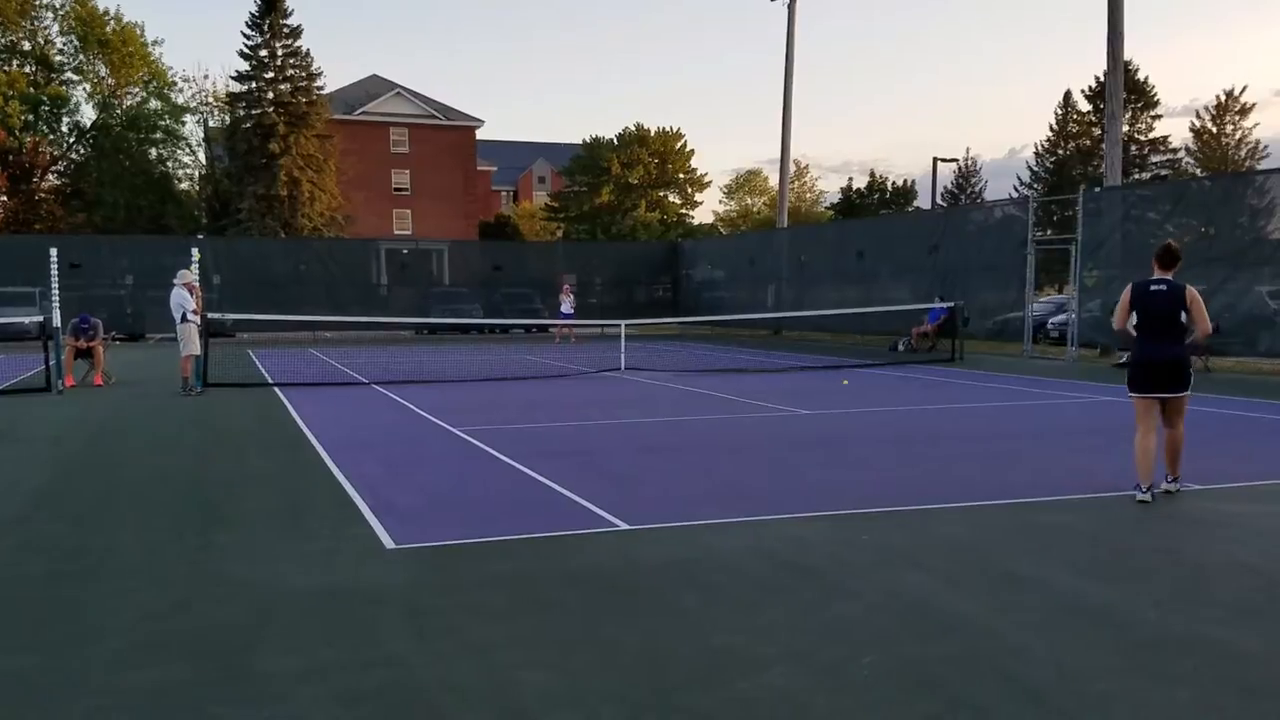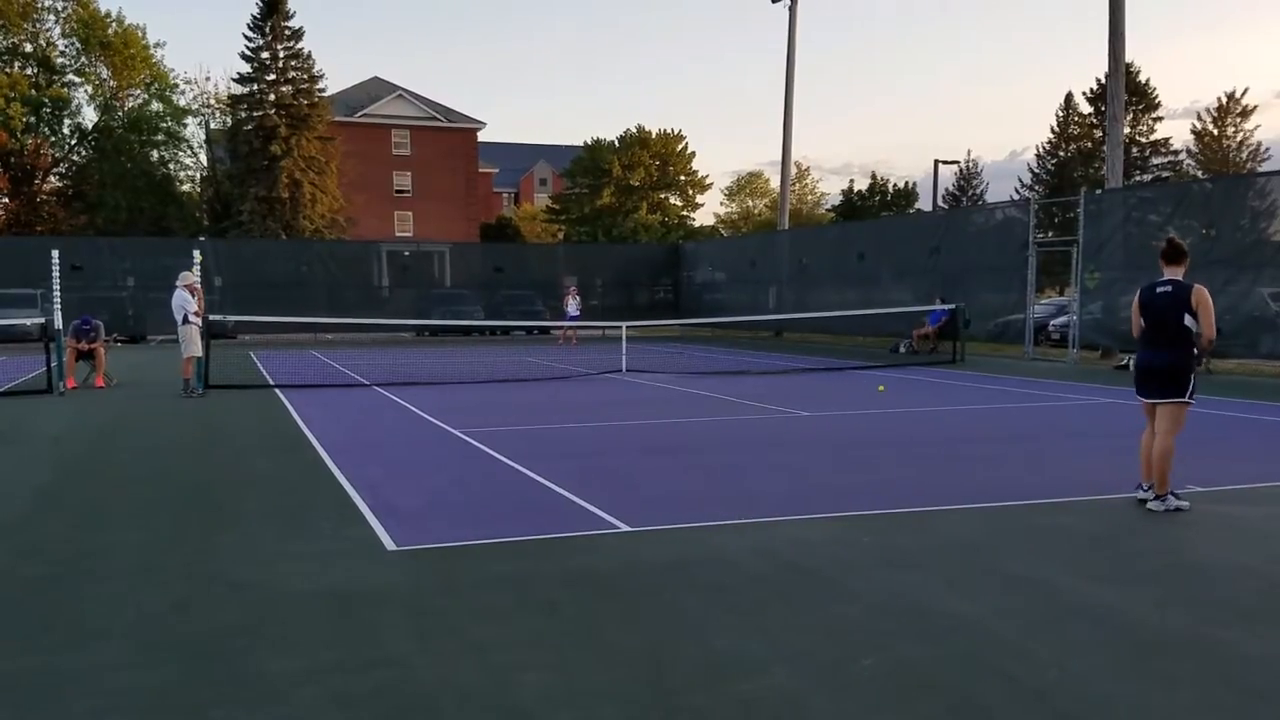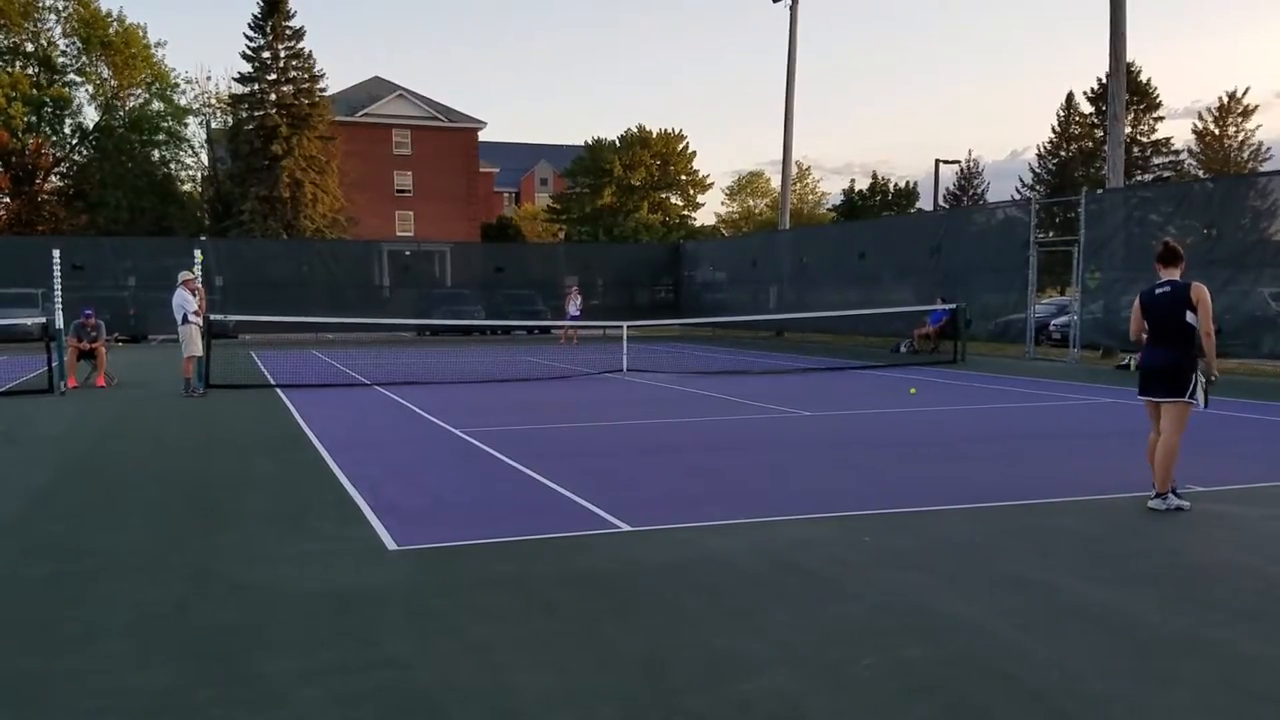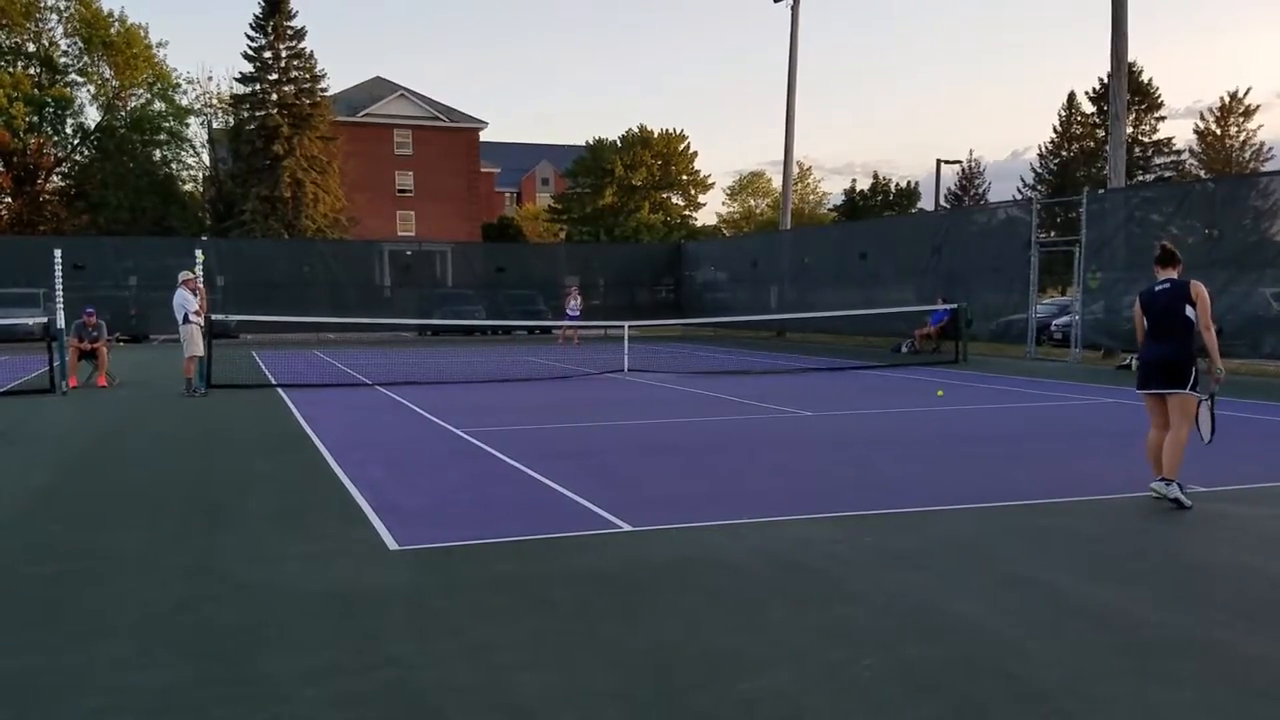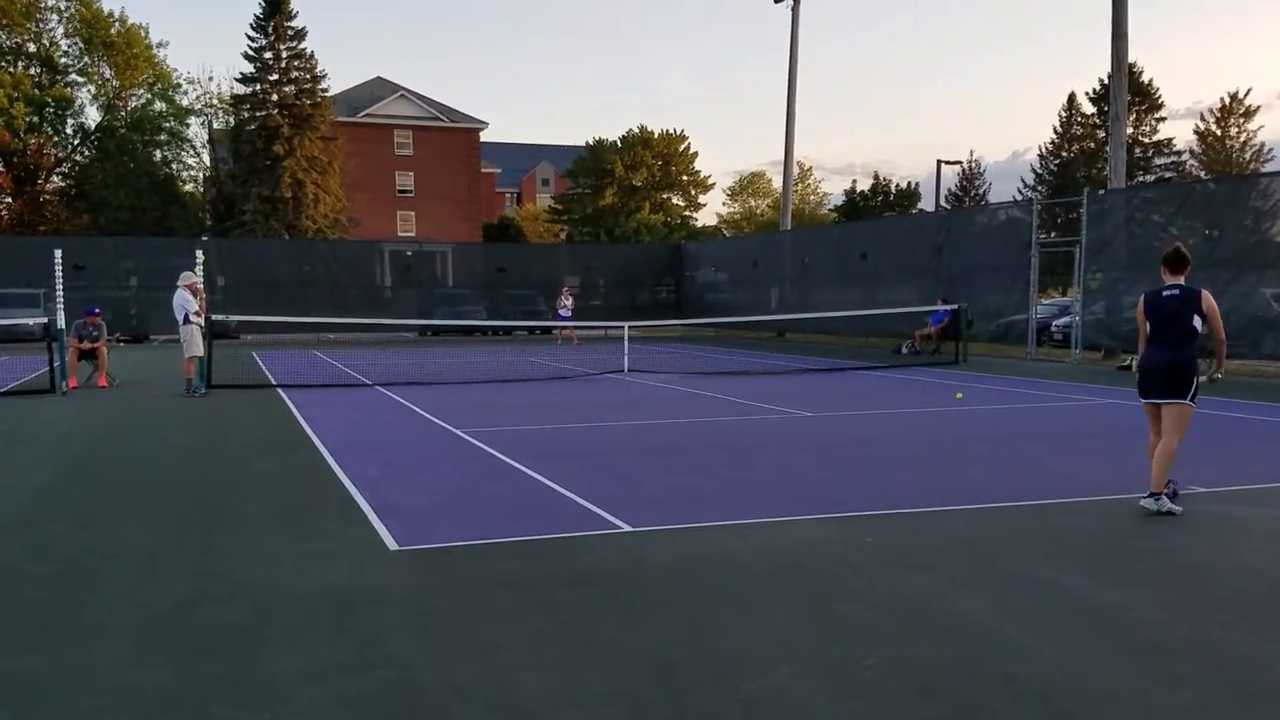
dt=0.7s
person 1, frame 1
left shoulder: (1133, 289)
right shoulder: (1187, 292)
left elbow: (1118, 325)
right elbow: (1204, 330)
right wrist: (1184, 342)
left hip: (1142, 363)
right hip: (1175, 363)
left knee: (1146, 429)
right knee: (1174, 425)
left ankle: (1144, 487)
right ankle: (1172, 478)
person 1, frame 2
left shoulder: (1143, 293)
right shoulder: (1196, 293)
left elbow: (1137, 333)
right elbow: (1209, 336)
right wrist: (1196, 350)
left hip: (1146, 366)
right hip: (1177, 369)
left knee: (1152, 429)
right knee: (1166, 434)
left ankle: (1146, 486)
right ankle: (1161, 495)
person 1, frame 3
left shoulder: (1144, 297)
right shoulder: (1196, 290)
left elbow: (1135, 335)
right elbow: (1207, 332)
right wrist: (1211, 368)
left hip: (1150, 366)
right hip: (1180, 368)
left knee: (1158, 430)
right knee: (1171, 433)
left ankle: (1160, 484)
right ankle: (1162, 494)
person 1, frame 4
left shoulder: (1143, 296)
right shoulder: (1194, 288)
right elbow: (1206, 327)
right wrist: (1216, 363)
left hip: (1150, 362)
right hip: (1180, 362)
left knee: (1158, 426)
right knee: (1180, 426)
left ankle: (1160, 480)
right ankle: (1168, 481)
person 1, frame 5
left shoulder: (1146, 299)
right shoulder: (1202, 297)
right elbow: (1220, 339)
right wrist: (1219, 366)
left hip: (1150, 368)
right hip: (1180, 371)
left knee: (1157, 433)
right knee: (1171, 438)
left ankle: (1160, 484)
right ankle: (1154, 495)
